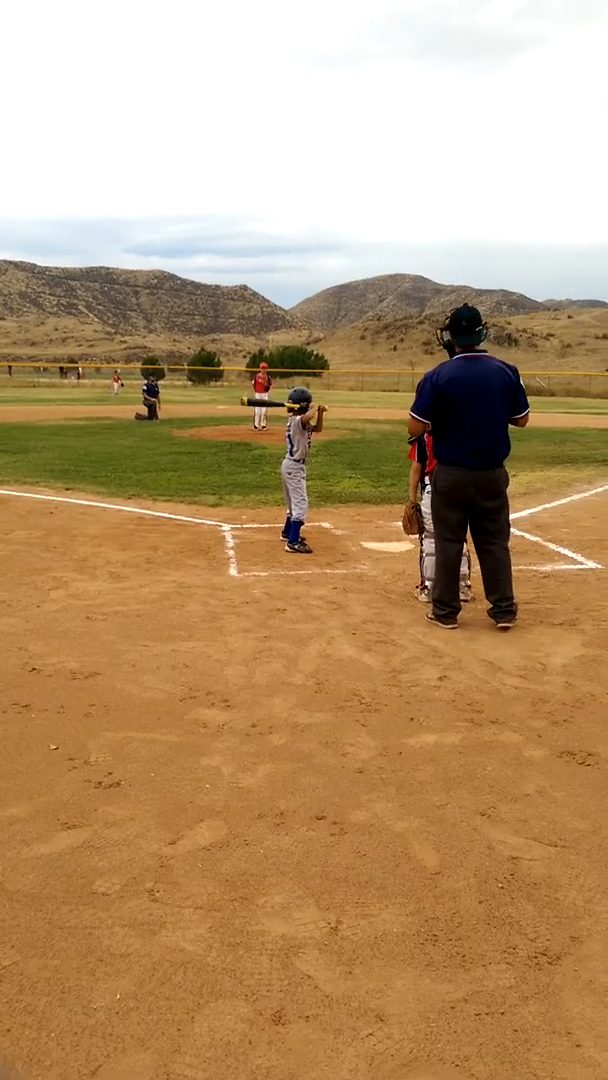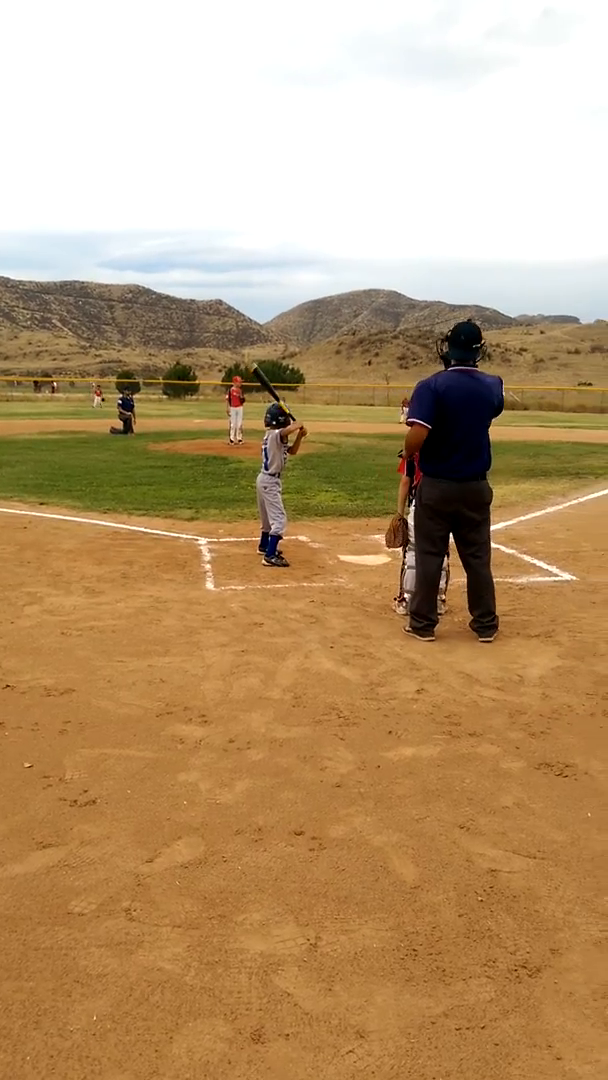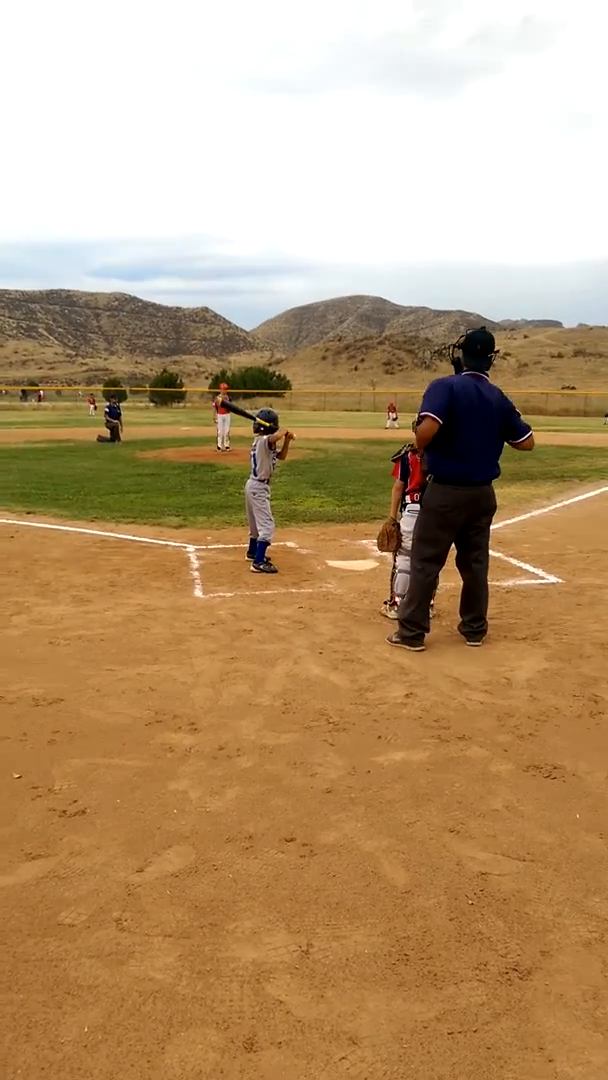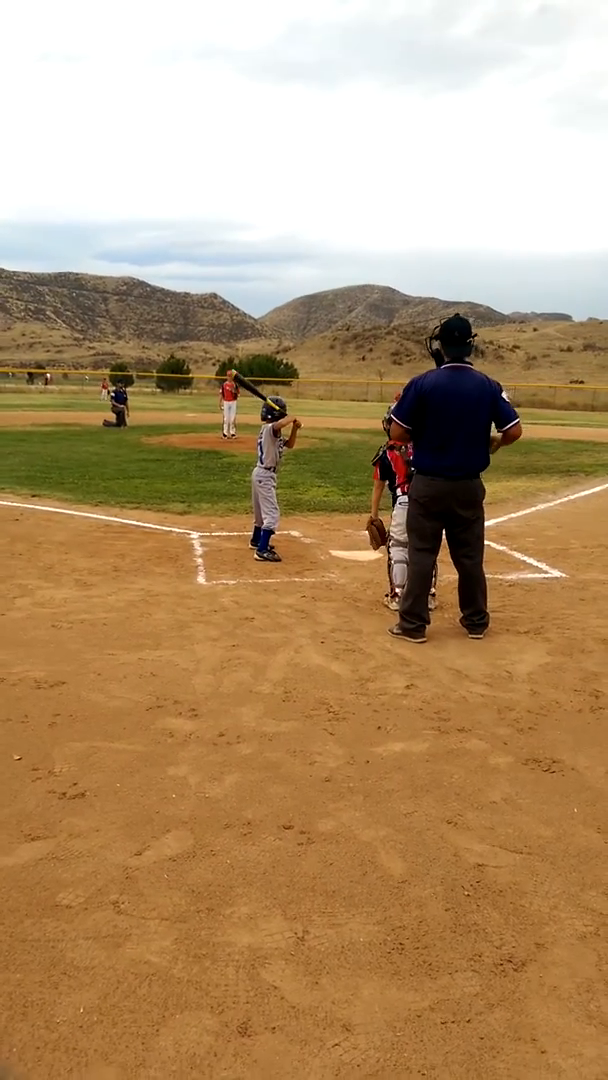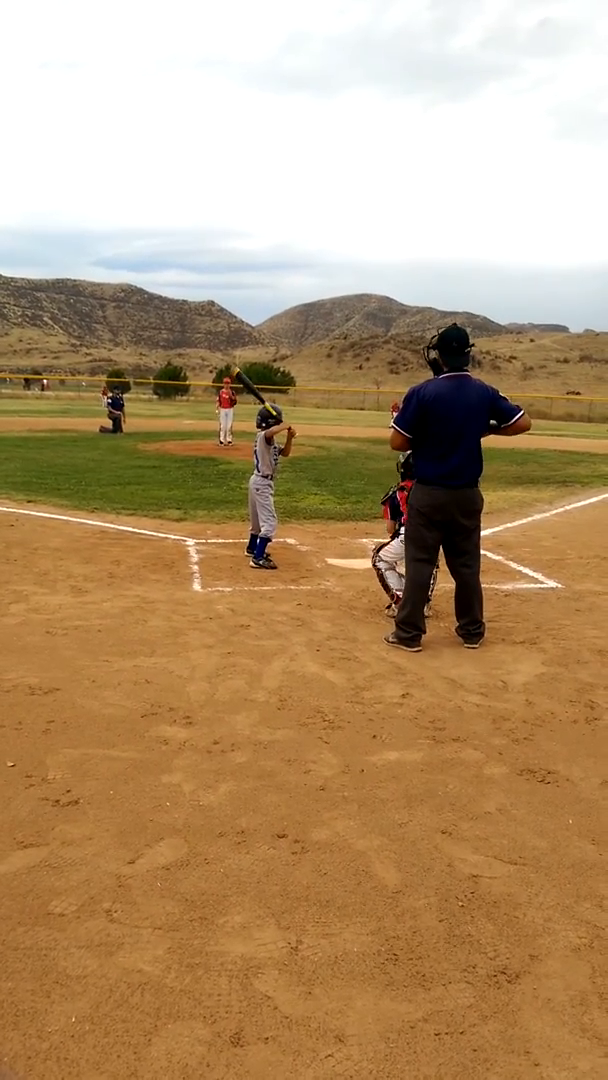
dt=0.7s
person 1, frame 1
left shoulder: (438, 376)
right shoulder: (506, 372)
left elbow: (415, 428)
right elbow: (521, 420)
left hip: (451, 475)
right hip: (492, 474)
left knee: (449, 543)
right knee: (495, 544)
left ankle: (445, 611)
right ankle: (504, 610)
person 1, frame 2
left shoulder: (432, 386)
right shoulder: (492, 386)
left elbow: (417, 435)
left wrist: (408, 452)
left hip: (437, 486)
right hip: (476, 486)
left knee: (429, 556)
right knee: (478, 557)
left ankle: (423, 623)
right ankle: (485, 624)
person 1, frame 3
left shoulder: (445, 386)
right shoulder: (499, 398)
left elbow: (427, 430)
right elbow: (526, 442)
left wrist: (419, 448)
left hip: (446, 491)
right hip: (482, 492)
left knee: (425, 561)
right knee: (475, 562)
left ankle: (411, 632)
right ankle: (474, 628)
person 1, frame 4
left shoulder: (422, 384)
right shoulder: (488, 386)
left elbow: (397, 433)
right elbow: (514, 431)
right wrist: (493, 442)
left hip: (429, 485)
right hip: (469, 485)
left knee: (422, 555)
right knee: (470, 555)
left ankle: (412, 624)
right ankle: (476, 621)
person 1, frame 5
left shoulder: (422, 393)
right shoulder: (485, 393)
left elbow: (398, 442)
right elbow: (523, 423)
left hip: (428, 494)
right hip: (467, 494)
left knee: (419, 564)
right knee: (467, 564)
left ankle: (409, 633)
right ankle: (471, 630)
